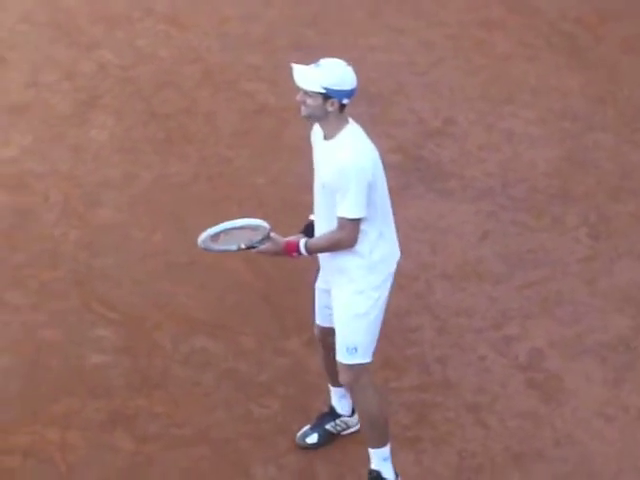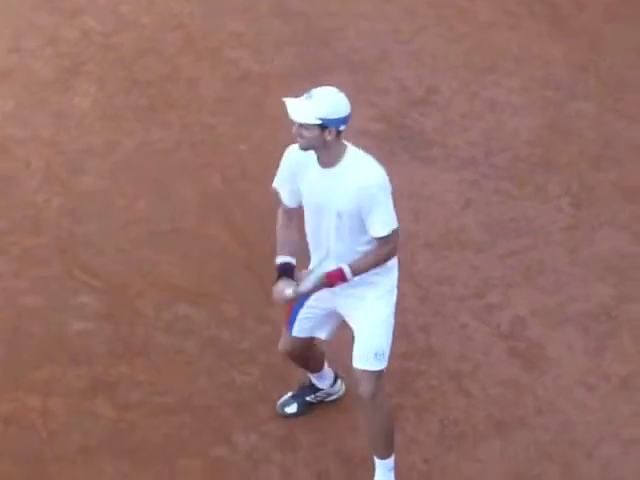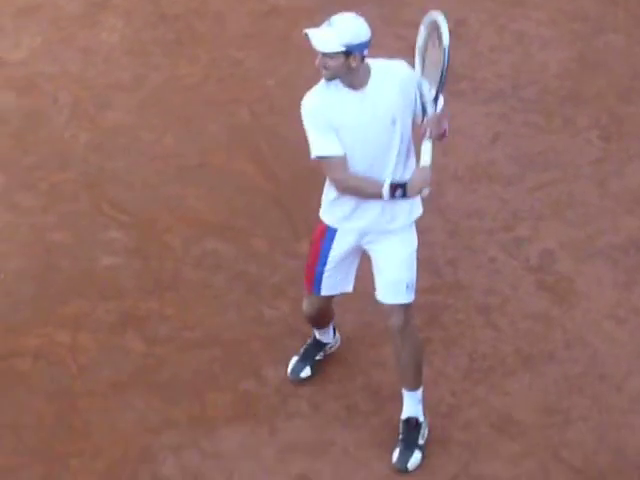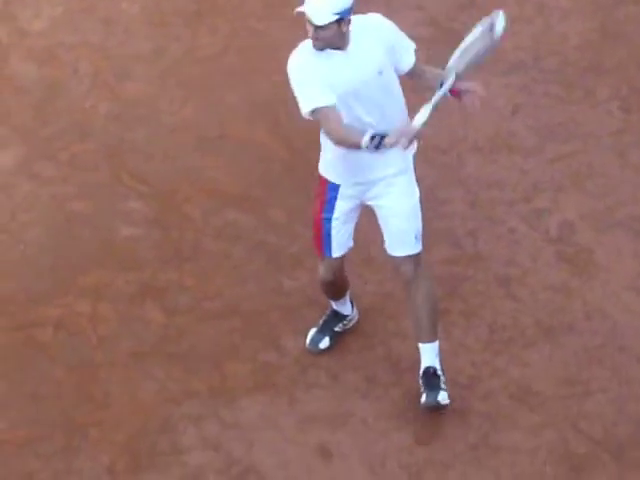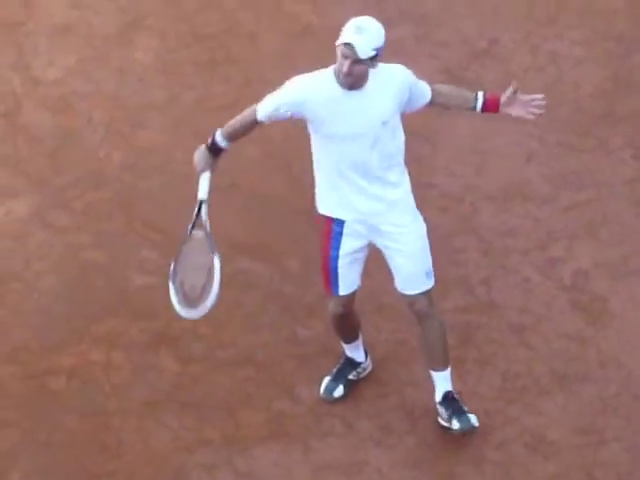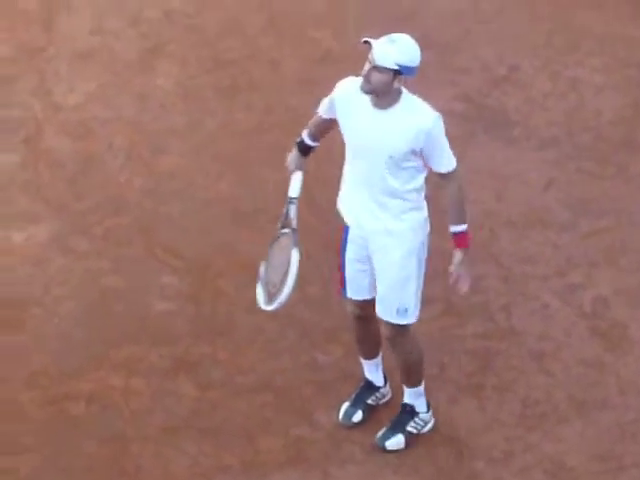
dt=0.3s
person 1, frame 1
left shoulder: (352, 158)
right shoulder: (321, 133)
left elbow: (347, 236)
left wrist: (290, 247)
right wrist: (309, 229)
left hip: (361, 273)
right hip: (333, 264)
left knee: (354, 375)
right knee: (326, 337)
right ankle: (342, 414)
person 1, frame 2
left shoulder: (368, 178)
right shoulder: (296, 159)
left elbow: (388, 247)
right elbow: (288, 212)
left wrist: (335, 277)
right wrist: (285, 270)
left hip: (368, 287)
right hip: (323, 279)
left knee: (369, 388)
right knee: (292, 346)
right ankle: (325, 383)
person 1, frame 3
left shoulder: (401, 75)
right shoulder: (316, 104)
left elbow: (427, 116)
right elbow: (339, 179)
left wrist: (437, 124)
right wrist: (401, 188)
left hip: (394, 222)
right hip: (341, 219)
left knee: (400, 322)
right knee: (313, 306)
left ankle: (413, 418)
right ankle: (324, 338)
person 1, frame 4
right shoulder: (302, 63)
left elbow: (415, 69)
right elbow: (333, 130)
left wrist: (453, 86)
right wrist: (380, 141)
left hip: (392, 171)
right hip: (341, 175)
left knee: (411, 269)
right knee: (329, 270)
left ankle: (431, 368)
right ankle: (343, 311)
person 1, frame 5
left shoulder: (397, 80)
right shoulder: (306, 91)
left elbow: (434, 93)
right elbow: (255, 115)
left wrist: (494, 104)
right wrist: (212, 147)
left hip: (396, 208)
right hip: (343, 214)
left knee: (421, 305)
right knee: (339, 307)
left ankle: (445, 393)
right ankle: (356, 360)
person 1, frame 6
left shoulder: (423, 121)
right shoulder: (346, 93)
left elbow: (452, 179)
right elbow: (325, 119)
left wrist: (460, 245)
right wrist: (302, 149)
left hip: (401, 234)
right hip: (357, 224)
left knee: (396, 331)
right knee: (359, 311)
left ankle: (416, 408)
right ankle: (375, 384)
